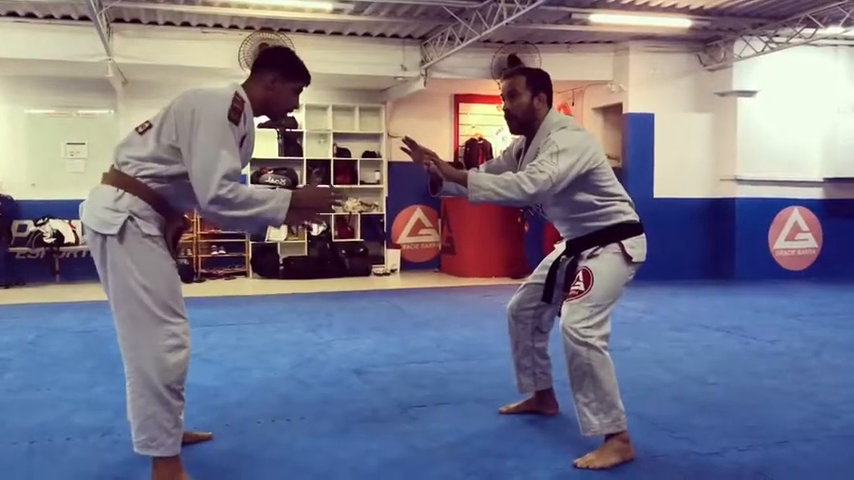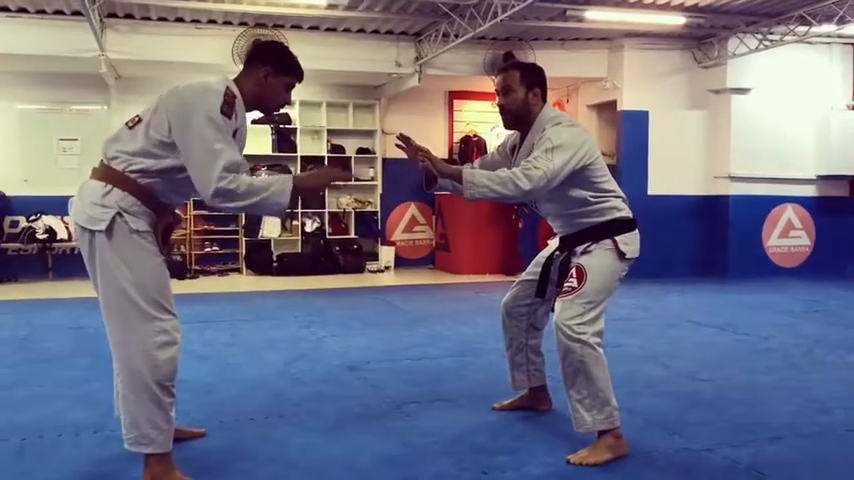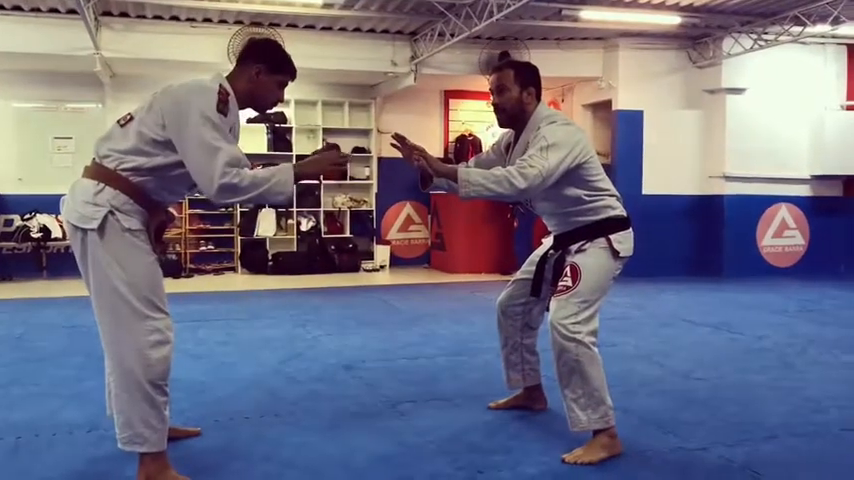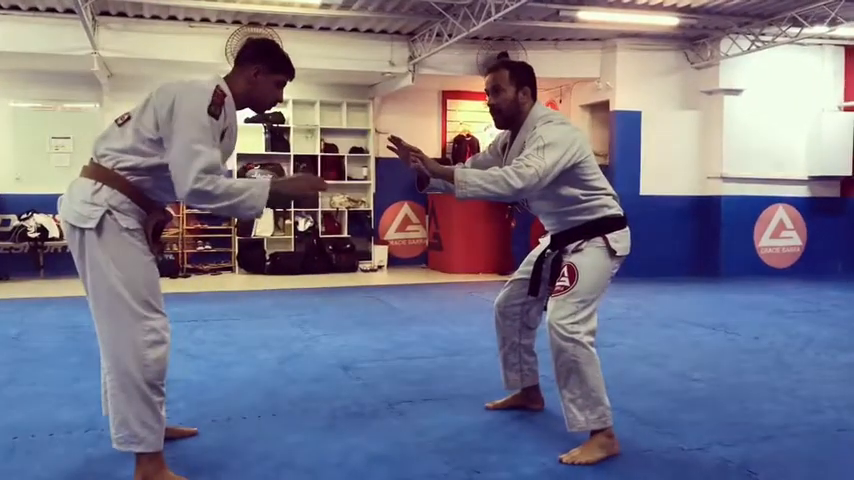
dt=0.3s
person 1, frame 1
left shoulder: (234, 113)
right shoulder: (220, 106)
left elbow: (215, 194)
right elbow: (217, 195)
left wrist: (281, 210)
right wrist: (290, 201)
left hip: (133, 214)
right hip: (125, 215)
left knee: (152, 334)
right knee: (162, 338)
left ankle: (162, 428)
person 1, frame 2
left shoulder: (224, 108)
right shoulder: (210, 101)
left elbow: (214, 186)
right elbow: (221, 187)
left wrist: (288, 190)
right wrist: (297, 184)
left hip: (125, 210)
right hip: (114, 211)
left knee: (142, 330)
right knee: (150, 335)
left ankle: (153, 424)
person 1, frame 3
left shoulder: (216, 105)
right shoulder: (203, 99)
left elbow: (214, 180)
right elbow: (224, 181)
right wrist: (299, 171)
left hip: (118, 209)
right hip: (106, 209)
left knee: (134, 328)
right knee: (143, 333)
left ankle: (146, 423)
person 1, frame 4
left shoulder: (217, 107)
right shoulder: (201, 99)
left elbow: (192, 182)
right elbow: (199, 186)
right wrist: (275, 189)
left hip: (117, 209)
right hip: (103, 209)
left knee: (130, 330)
right knee: (139, 334)
left ankle: (142, 423)
person 2, frame 1
left shoulder: (568, 139)
right shoulder: (526, 145)
left elbow: (530, 186)
right elbow: (488, 176)
left wrist: (456, 176)
right wrist: (438, 173)
left hip: (612, 244)
right hip: (575, 243)
left knee: (579, 327)
right knee: (524, 311)
left ankle: (617, 438)
right ankle: (543, 395)
person 2, frame 2
left shoulder: (563, 135)
right shoulder: (520, 139)
left elbow: (526, 182)
right elbow: (480, 172)
left wrist: (450, 172)
right wrist: (434, 169)
left hip: (606, 240)
right hip: (568, 240)
left knee: (573, 325)
right knee: (518, 307)
left ankle: (610, 435)
right ankle: (535, 392)
person 2, frame 3
left shoulder: (557, 133)
right shoulder: (515, 138)
left elbow: (521, 181)
right elbow: (476, 170)
left wrist: (446, 171)
right wrist: (429, 169)
left hip: (599, 238)
right hip: (563, 238)
left knee: (568, 323)
right knee: (513, 307)
left ankle: (604, 434)
right ankle: (530, 391)
person 2, frame 4
left shoulder: (554, 132)
right shoulder: (511, 138)
left elbow: (518, 181)
right elbow: (473, 171)
left wrist: (442, 171)
right wrist: (426, 170)
left hip: (596, 238)
right hip: (560, 238)
left knee: (566, 325)
right knee: (511, 307)
left ankle: (602, 434)
right ankle: (528, 390)
